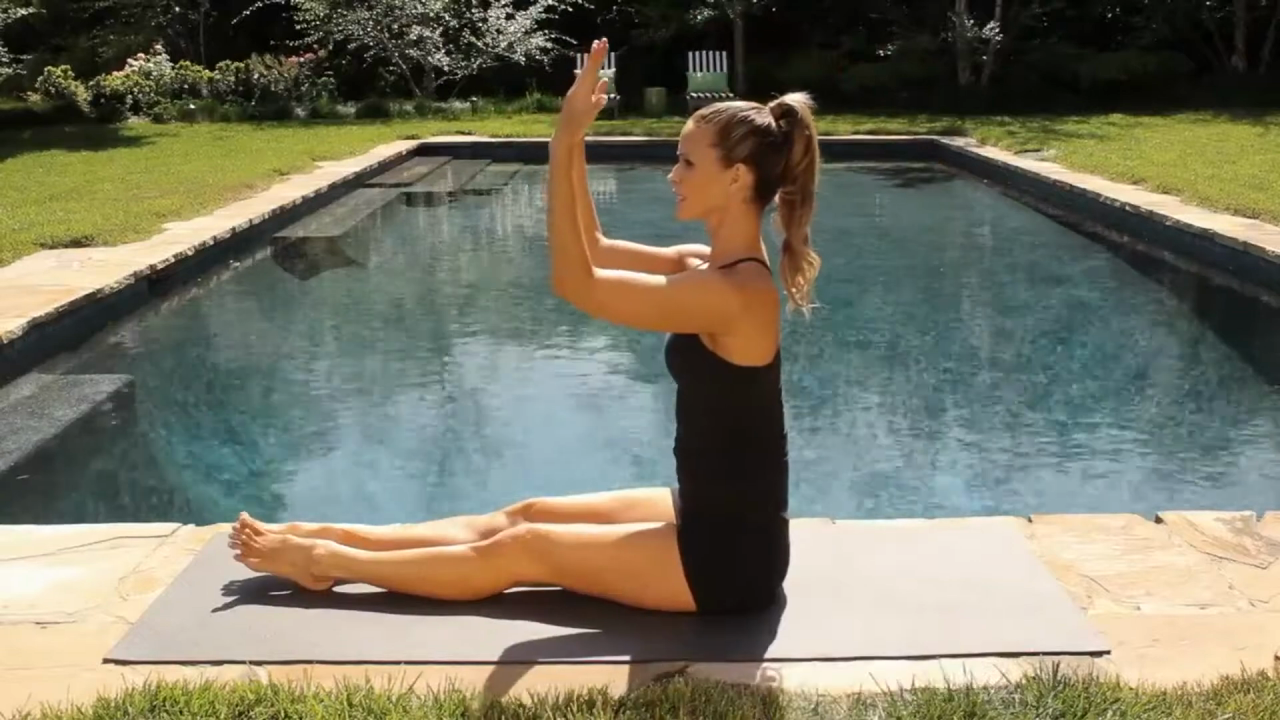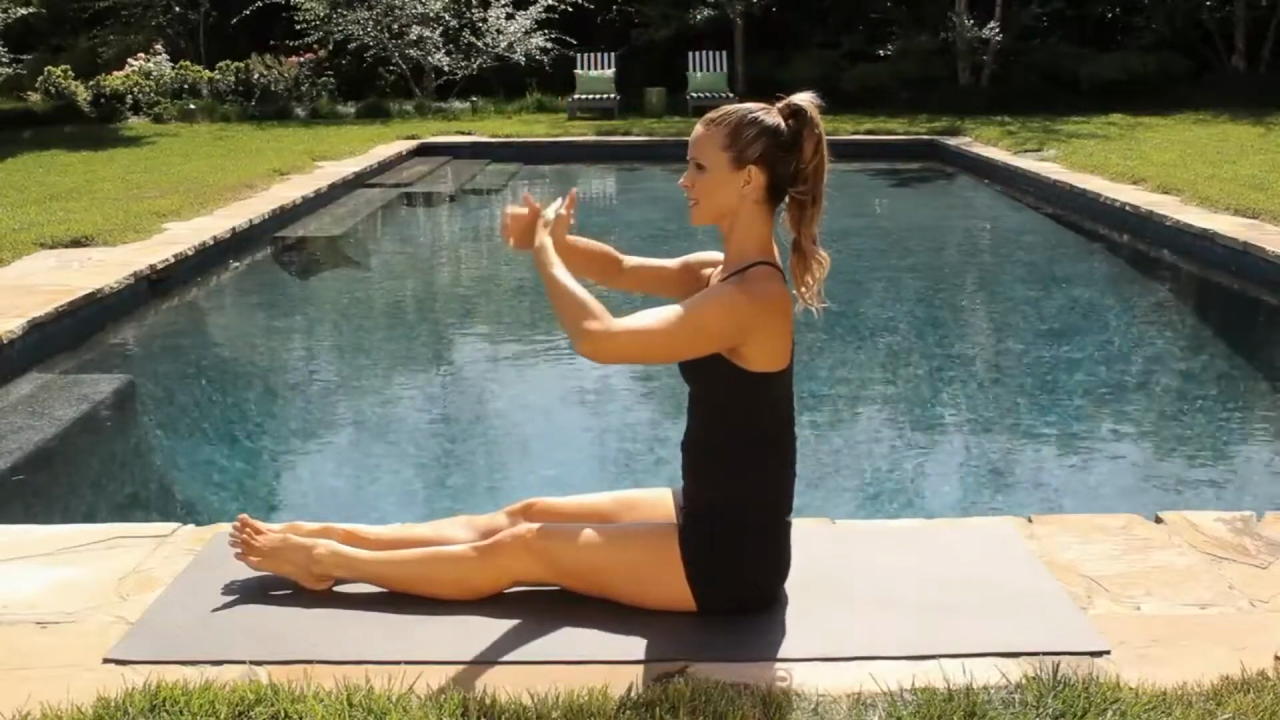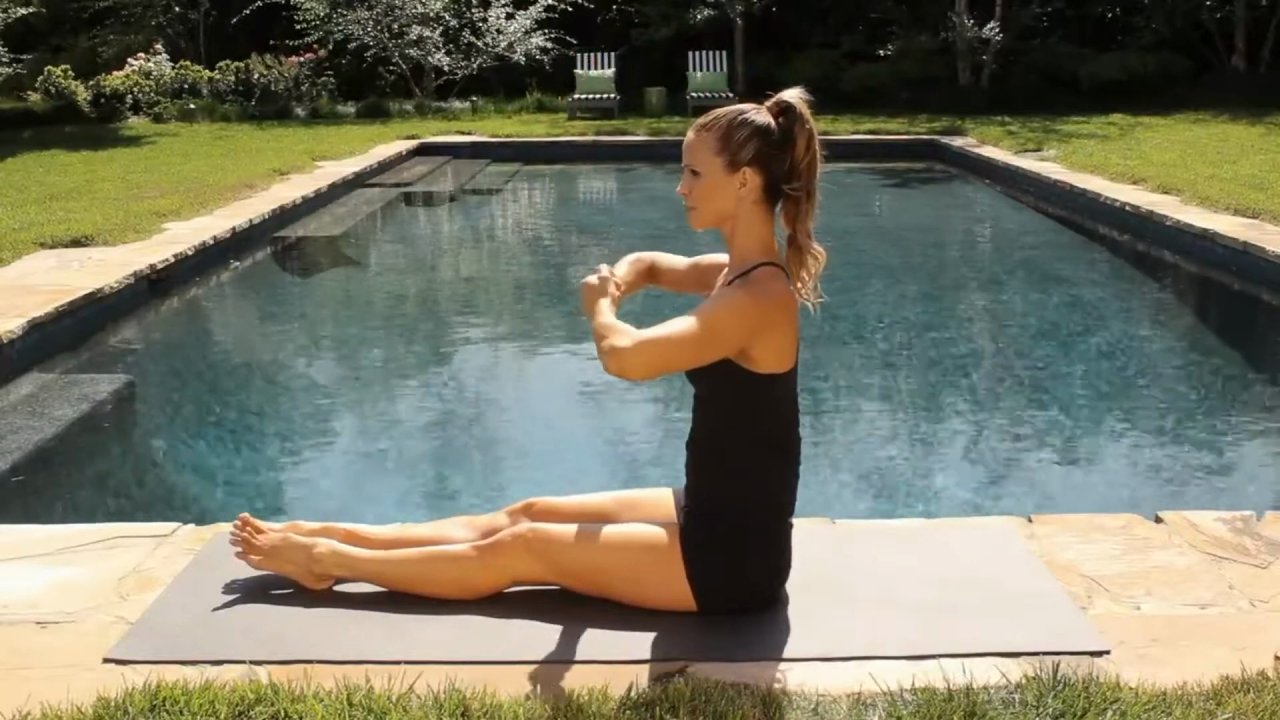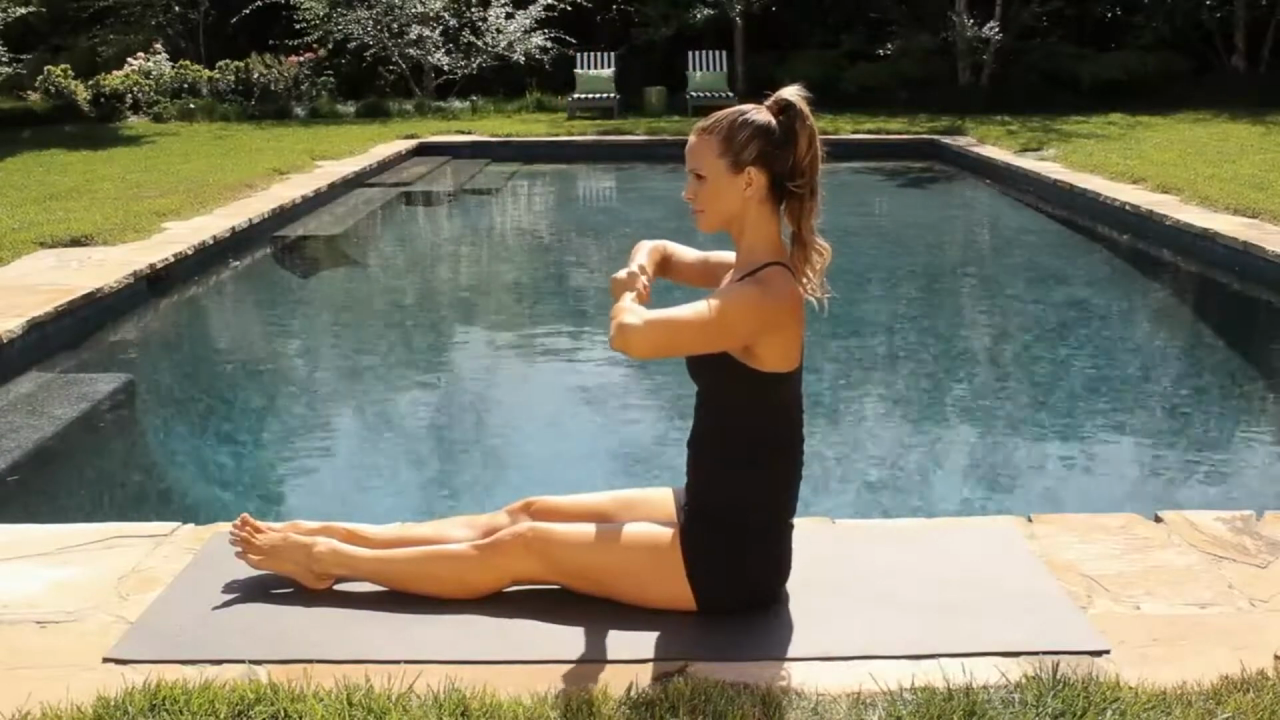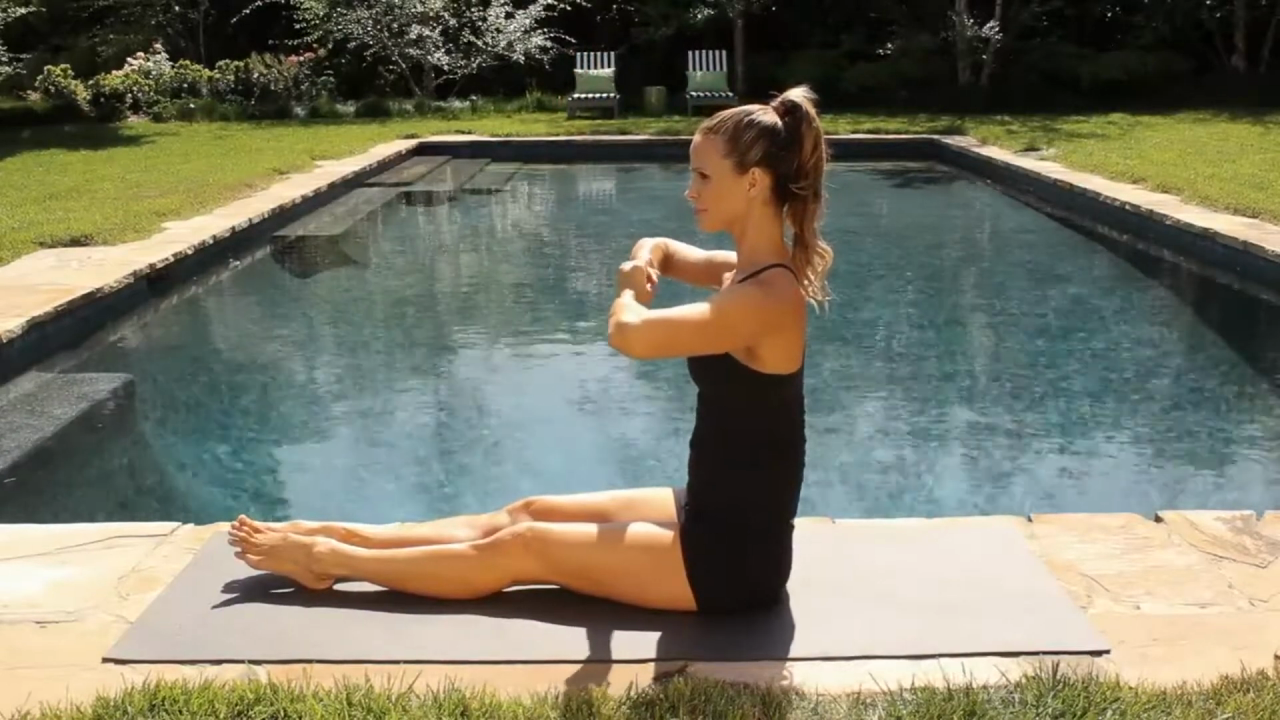
dt=1s
person 1, frame 1
left shoulder: (733, 293)
right shoulder: (712, 266)
left elbow: (576, 282)
right elbow: (595, 250)
left wrist: (565, 145)
right wrist: (570, 143)
left hip: (729, 552)
right hip: (709, 519)
left knee: (519, 550)
right knee: (525, 517)
left ankle: (326, 563)
right ankle: (329, 537)
person 1, frame 2
left shoulder: (749, 296)
right shoulder: (729, 272)
left elbow: (598, 338)
right elbow: (622, 269)
left wrist: (545, 251)
right wrist: (547, 239)
left hip: (732, 554)
right hip: (710, 515)
left knee: (520, 548)
right knee: (528, 514)
left ankle: (330, 561)
right ankle: (334, 536)
person 1, frame 3
left shoulder: (757, 296)
right shoulder: (739, 272)
left elbow: (624, 356)
right elbow: (650, 264)
left wrist: (599, 307)
right wrist: (613, 283)
left hip: (733, 554)
right hip: (713, 515)
left knee: (521, 548)
right knee: (529, 514)
left ankle: (329, 561)
right ankle: (338, 536)
person 1, frame 4
left shoulder: (764, 295)
right shoulder: (750, 270)
left elbow: (630, 334)
right elbow: (657, 252)
left wrist: (627, 295)
right wrist: (639, 271)
left hip: (733, 554)
right hip: (714, 515)
left knee: (521, 548)
right knee: (529, 513)
left ankle: (329, 560)
right ankle: (341, 536)
person 1, frame 5
left shoulder: (765, 297)
right shoulder: (753, 270)
left elbow: (628, 333)
right elbow: (655, 249)
left wrist: (630, 289)
right wrist: (643, 267)
left hip: (733, 555)
right hip: (714, 516)
left knee: (522, 548)
right knee: (530, 512)
left ankle: (329, 560)
right ankle: (342, 535)
